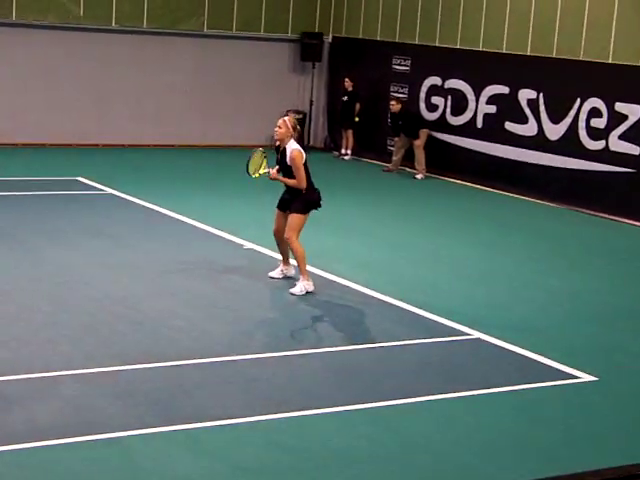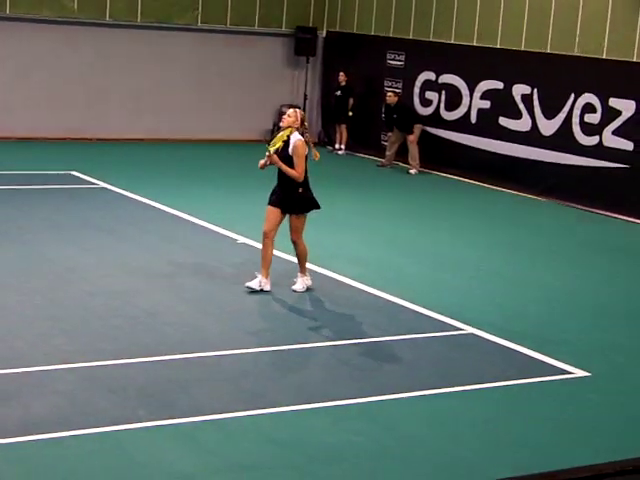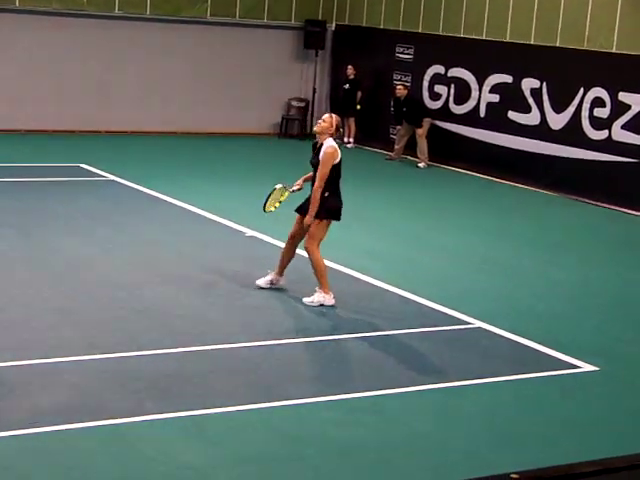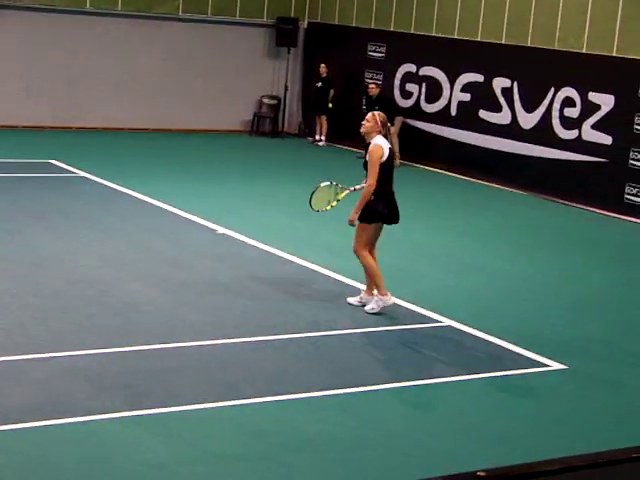
dt=0.7s
person 1, frame 1
left shoulder: (294, 152)
right shoulder: (280, 146)
left elbow: (301, 184)
left wrist: (278, 178)
right wrist: (276, 170)
left hip: (303, 196)
right hip: (289, 194)
left knee: (290, 237)
right knee: (278, 232)
left ankle: (305, 280)
right ankle: (286, 267)
person 1, frame 2
left shoulder: (298, 143)
right shoulder: (282, 137)
left elbow: (299, 176)
left wrist: (278, 163)
right wrist: (268, 160)
left hip: (298, 195)
right hip: (281, 191)
left knee: (296, 238)
right knee: (267, 233)
left ankle: (304, 277)
right ankle: (263, 279)
person 1, frame 3
left shoulder: (329, 149)
right shoulder: (318, 144)
left elbow: (319, 185)
left wrist: (311, 214)
right wrist: (303, 179)
left hip: (326, 202)
right hip: (316, 199)
left knee: (311, 246)
right knee: (293, 238)
left ankle: (325, 293)
right ankle: (277, 276)
person 1, frame 4
left shoulder: (375, 148)
right shoulder: (383, 143)
left elbow: (371, 186)
right elbow: (387, 167)
left wrist: (355, 211)
left hip: (378, 203)
right hip: (386, 201)
left knee: (360, 249)
right knee: (365, 248)
left ankle: (382, 295)
right ankle: (369, 294)
